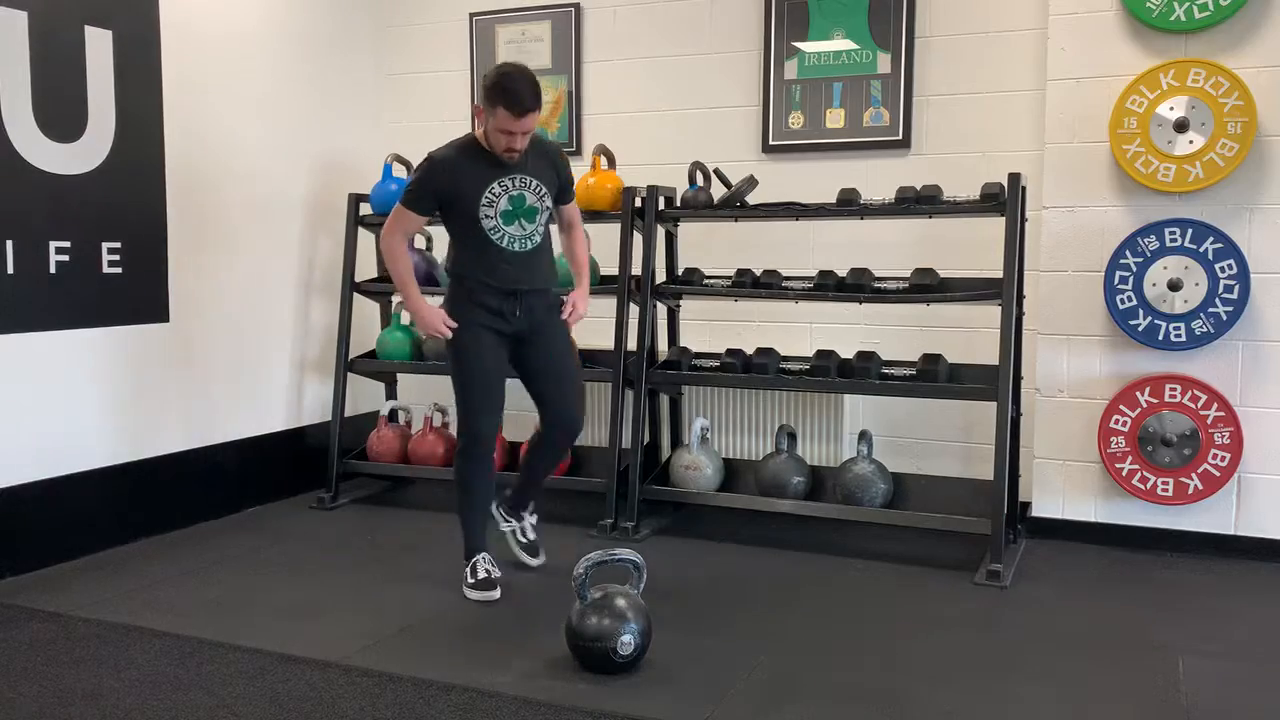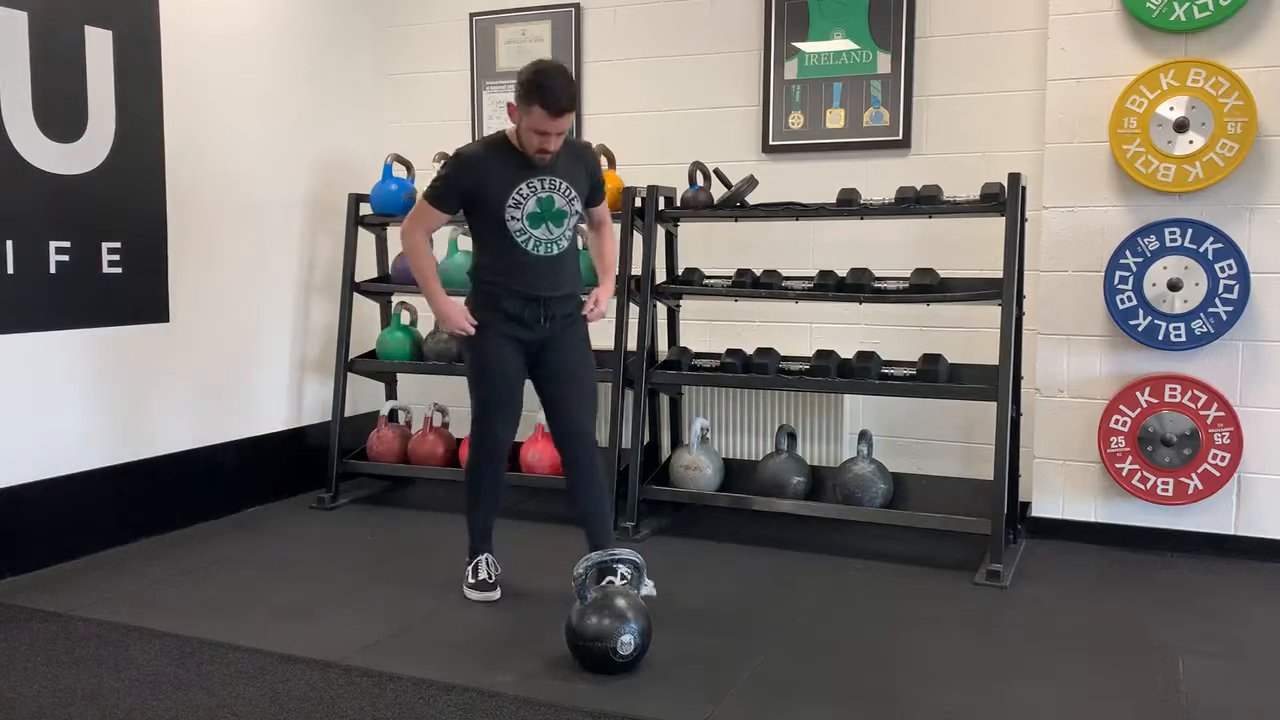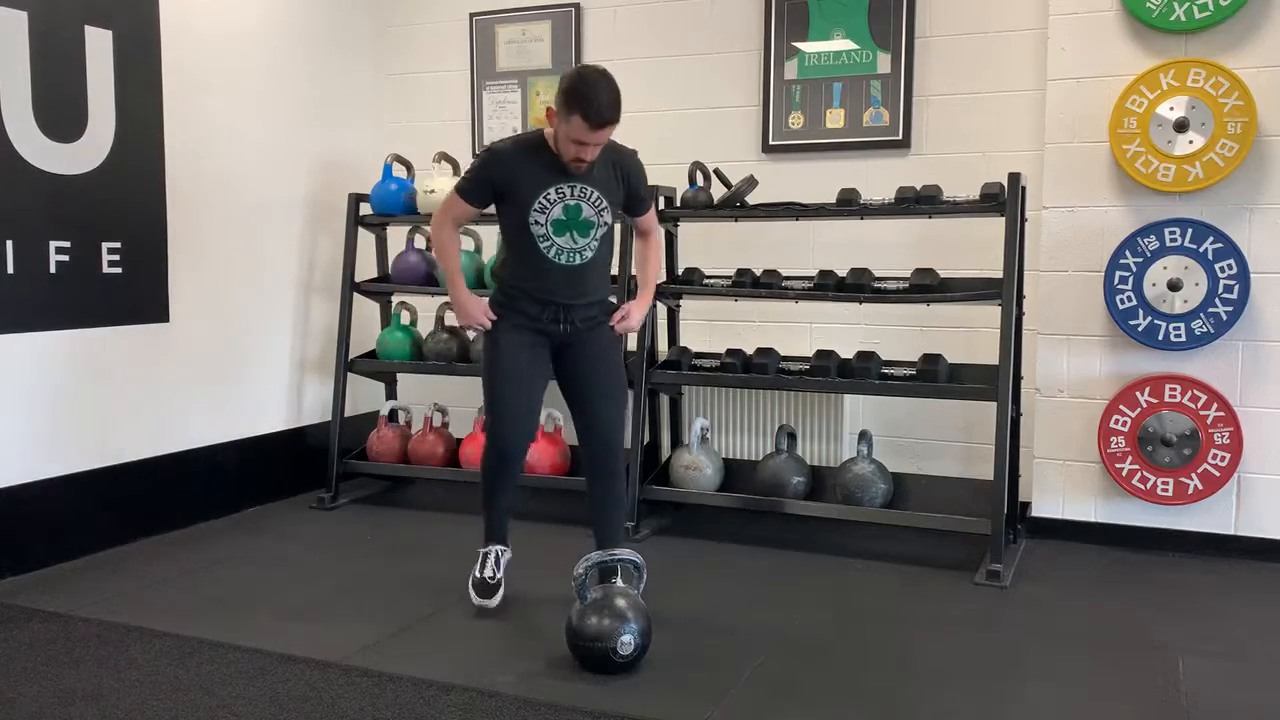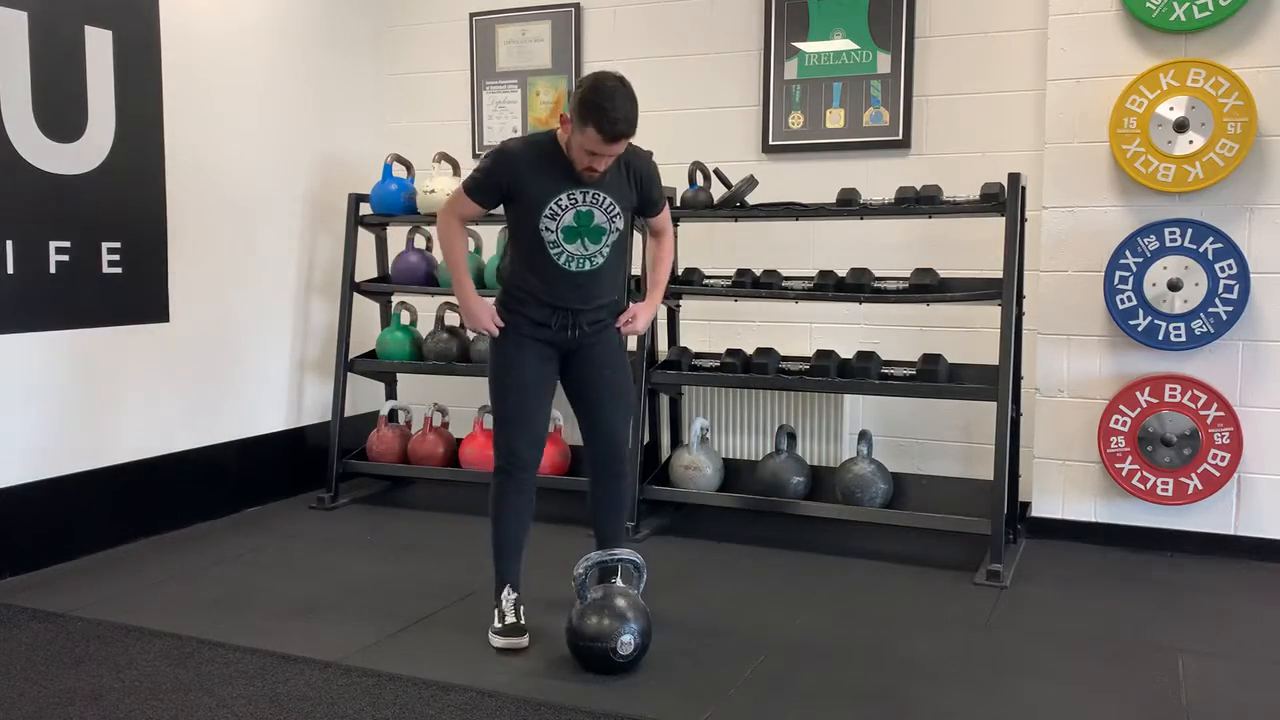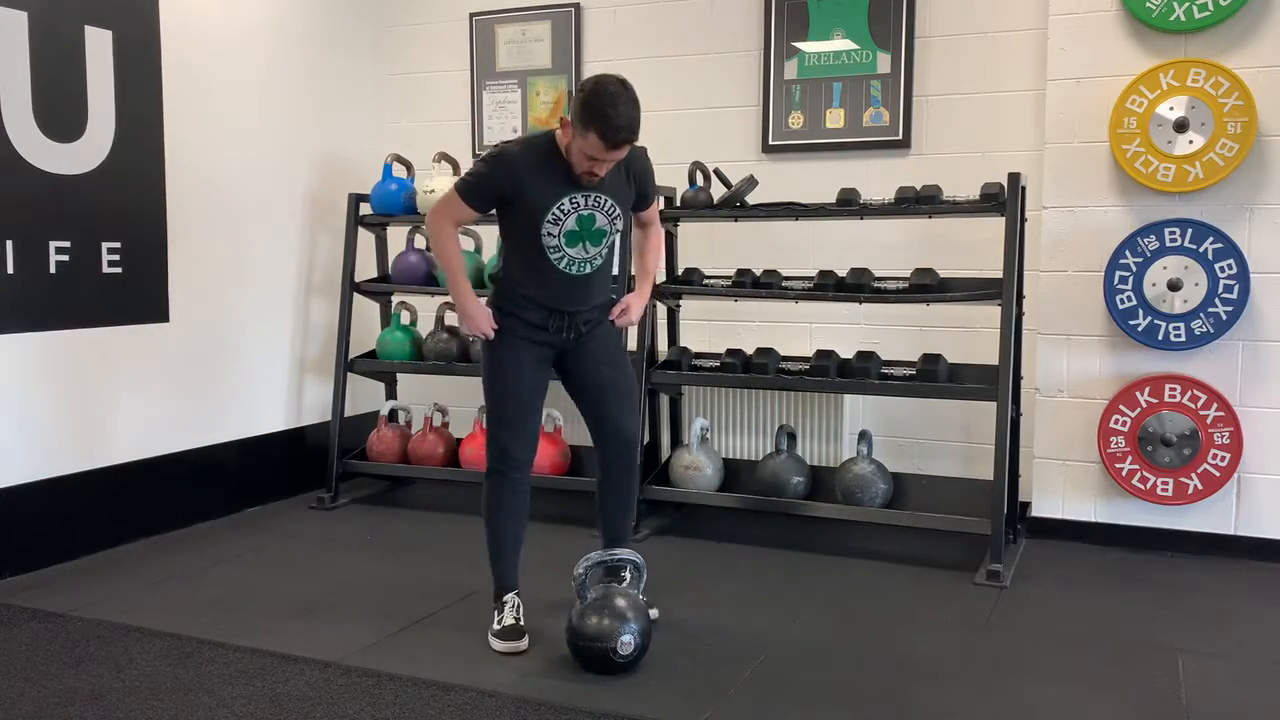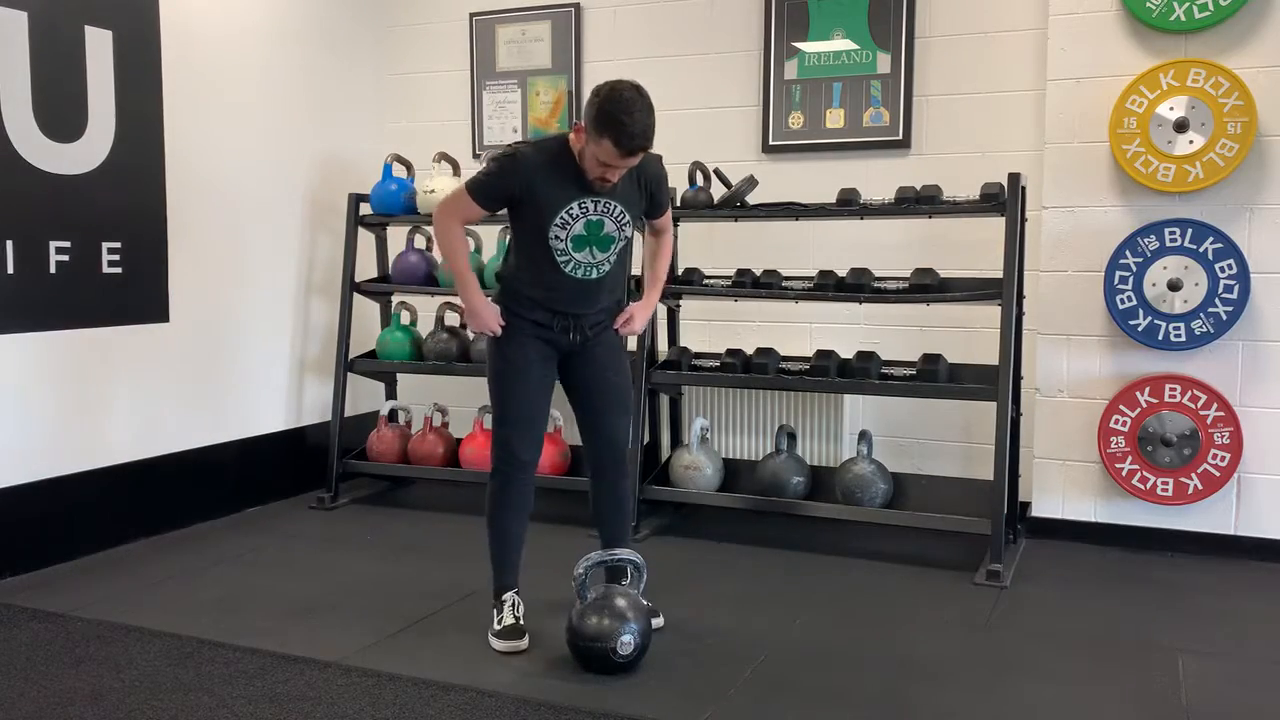
dt=0.2s
person 1, frame 1
left shoulder: (551, 159)
right shoulder: (447, 166)
left elbow: (571, 222)
right elbow: (393, 236)
left wrist: (581, 285)
right wrist: (417, 306)
left hip: (540, 310)
right hip: (476, 317)
left knee: (566, 420)
right knee: (479, 435)
left ankle: (516, 506)
right ankle: (477, 555)
person 1, frame 2
left shoulder: (583, 161)
right shoulder: (475, 164)
left elbow: (601, 224)
right elbow: (415, 230)
left wrist: (606, 286)
right wrist: (440, 302)
left hip: (563, 320)
right hip: (497, 323)
left knee: (580, 440)
right knee: (492, 442)
left ankle: (607, 565)
right ankle: (481, 556)
person 1, frame 3
left shoulder: (623, 166)
right shoulder: (506, 160)
left elbow: (648, 232)
right elbow: (445, 220)
left wrist: (642, 298)
right wrist: (459, 295)
left hip: (591, 324)
right hip: (517, 321)
left knee: (605, 448)
right knee: (508, 440)
left ankle: (611, 576)
right ankle: (494, 547)
person 1, frame 4
left shoulder: (638, 168)
right shoulder: (516, 161)
left elbow: (663, 232)
right elbow: (452, 217)
left wrist: (651, 301)
right wrist: (469, 299)
left hip: (600, 328)
right hip: (525, 328)
left knee: (611, 453)
right knee: (518, 458)
left ankle: (611, 577)
right ankle: (508, 594)
person 1, frame 5
left shoulder: (634, 167)
right shoulder: (514, 164)
left elbow: (650, 223)
right elbow: (441, 220)
left wrist: (642, 291)
right wrist: (466, 302)
left hip: (595, 325)
right hip: (519, 329)
left knee: (623, 446)
right knee: (511, 459)
left ankle: (618, 576)
right ankle: (506, 597)
person 1, frame 6
left shoulder: (647, 173)
right shoulder: (526, 165)
left elbow: (661, 231)
right elbow: (447, 217)
left wrist: (649, 297)
right wrist: (473, 299)
left hip: (600, 329)
right hip: (524, 328)
left knee: (612, 454)
right knee: (516, 458)
left ankle: (618, 582)
right ankle: (505, 596)
